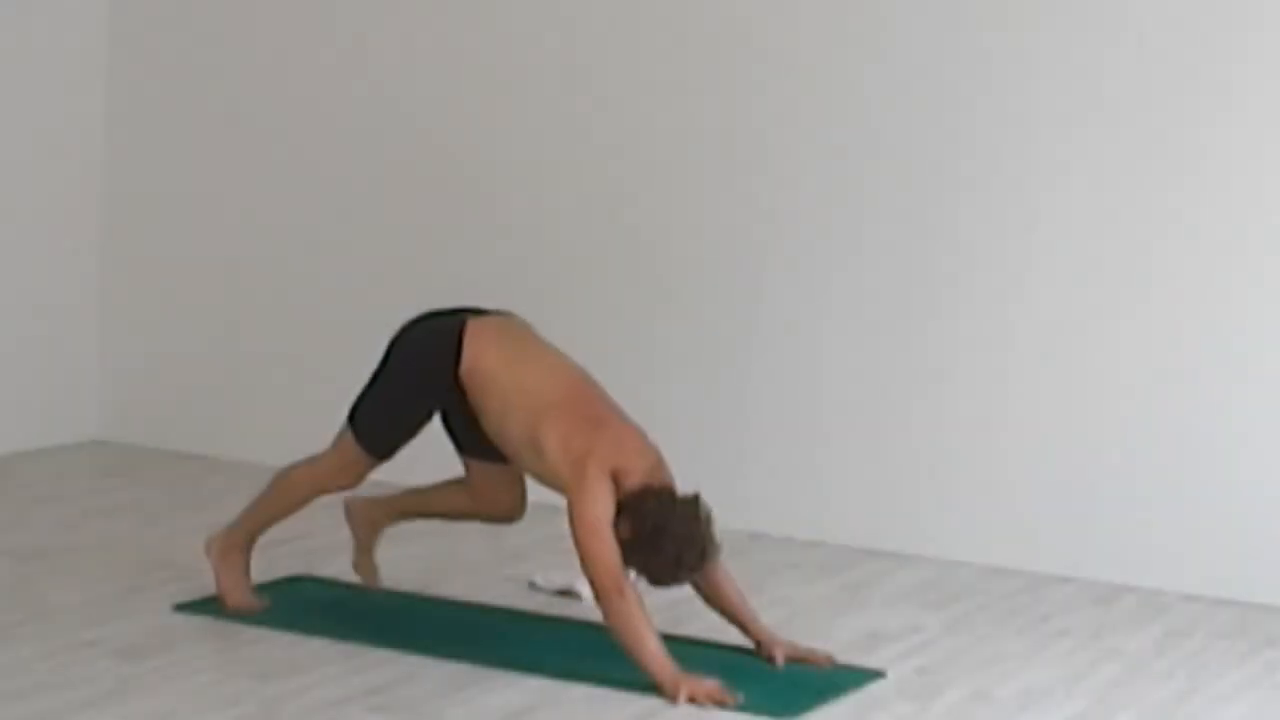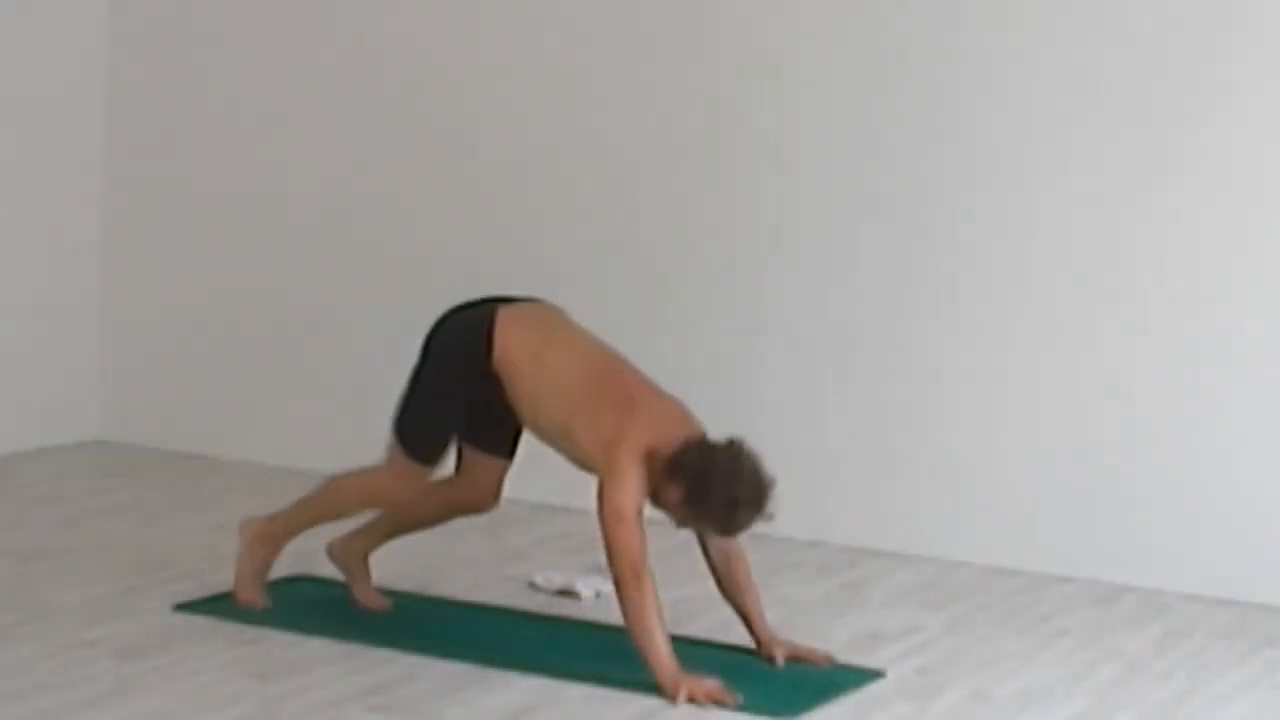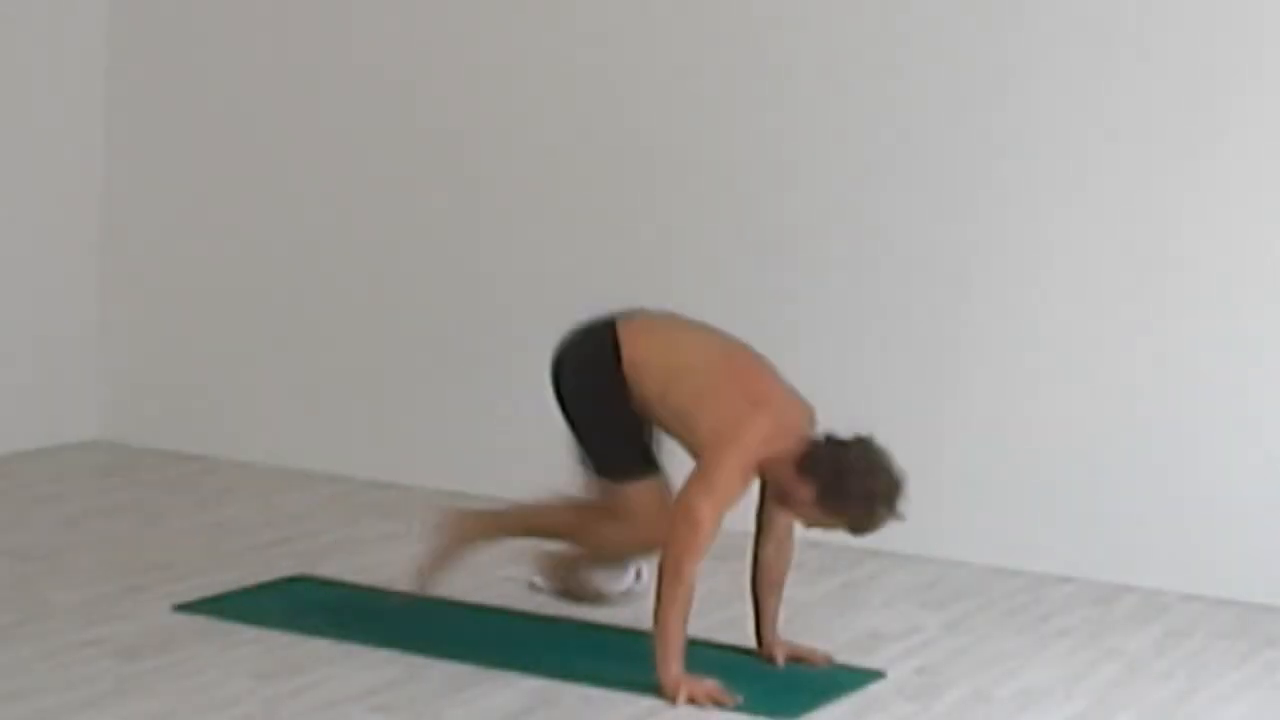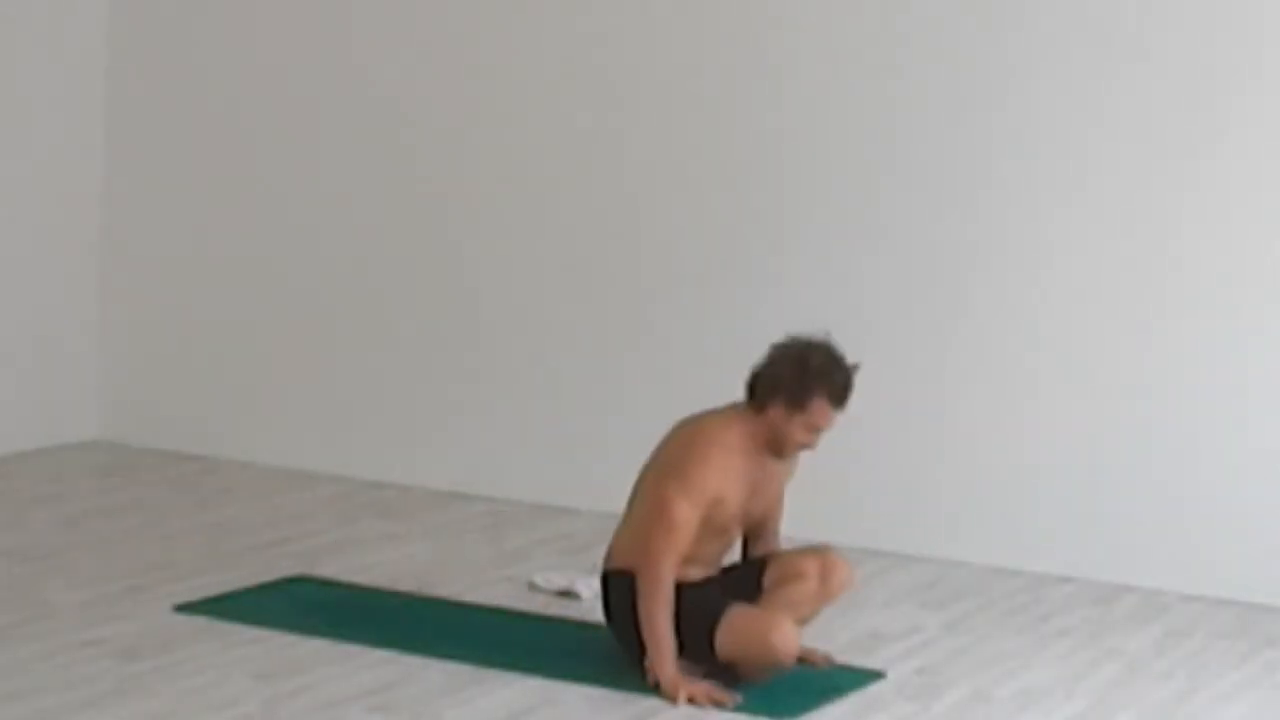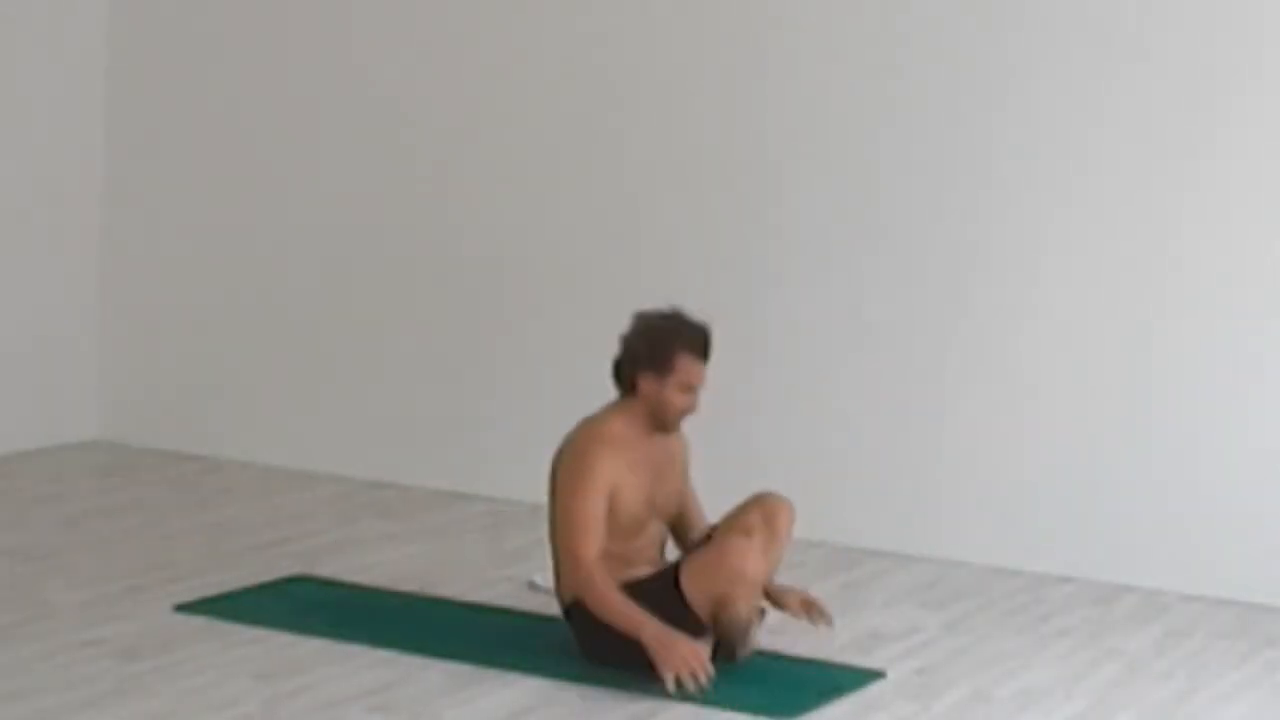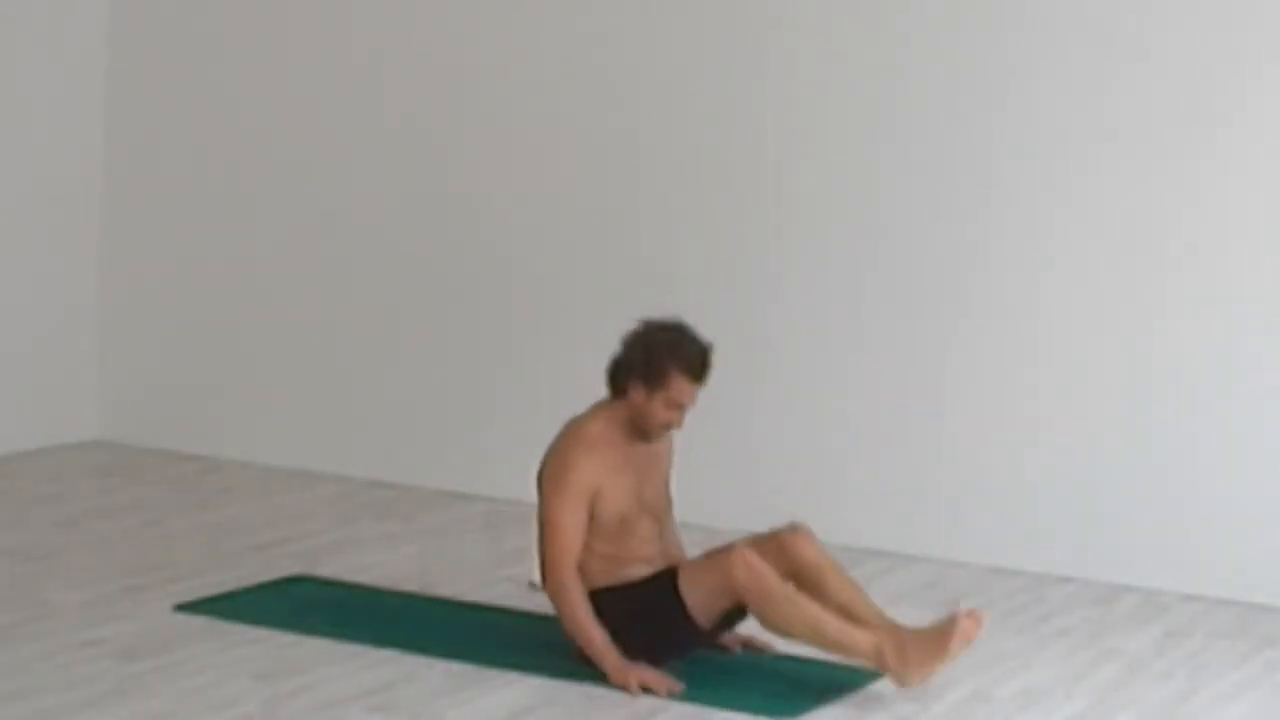
dt=0.7s
person 1, frame 1
left shoulder: (650, 470)
right shoulder: (594, 478)
left elbow: (701, 558)
right elbow: (611, 589)
left wrist: (764, 636)
right wrist: (672, 678)
left hip: (485, 344)
right hip: (440, 351)
left knee: (502, 504)
right knee: (343, 467)
left ankle: (375, 515)
right ankle: (231, 544)
person 1, frame 2
left shoulder: (691, 444)
right shoulder: (628, 457)
left elbow: (722, 545)
right elbow: (631, 574)
left wrist: (764, 635)
right wrist: (670, 677)
left hip: (516, 329)
right hip: (470, 342)
left knee: (476, 495)
right knee: (405, 484)
left ankle: (353, 550)
right ankle: (268, 535)
person 1, frame 3
left shoulder: (802, 436)
right shoulder: (741, 451)
left elbow: (775, 537)
right elbow: (679, 559)
left wrist: (770, 636)
right wrist: (672, 673)
left hip: (630, 355)
right hip: (595, 360)
left knee: (620, 513)
right knee: (660, 527)
left ankle: (472, 529)
right ankle: (571, 564)
person 1, frame 4
left shoulder: (779, 450)
right shoulder: (708, 453)
left elbow: (761, 540)
right elbow: (655, 567)
left wrist: (779, 639)
right wrist: (669, 675)
left hip: (705, 587)
right hip: (641, 598)
left knee: (830, 571)
right knee: (777, 640)
left ankle: (718, 644)
right ankle: (693, 659)
person 1, frame 5
left shoulder: (670, 441)
right shoulder: (596, 451)
left elbow: (695, 536)
right elbow: (582, 571)
left wrist: (768, 590)
right wrist: (656, 635)
left hip: (658, 594)
right hip: (608, 622)
left knee: (773, 512)
right knee: (738, 558)
left ankle: (705, 641)
right ankle: (728, 647)
person 1, frame 6
left shoulder: (655, 441)
right shoulder: (578, 454)
right elbow: (558, 573)
left wrist: (707, 611)
right wrist: (614, 664)
left hip: (661, 594)
right hip: (616, 615)
left knee: (793, 542)
right knee: (739, 565)
left ankle: (900, 641)
right ankle: (886, 655)
